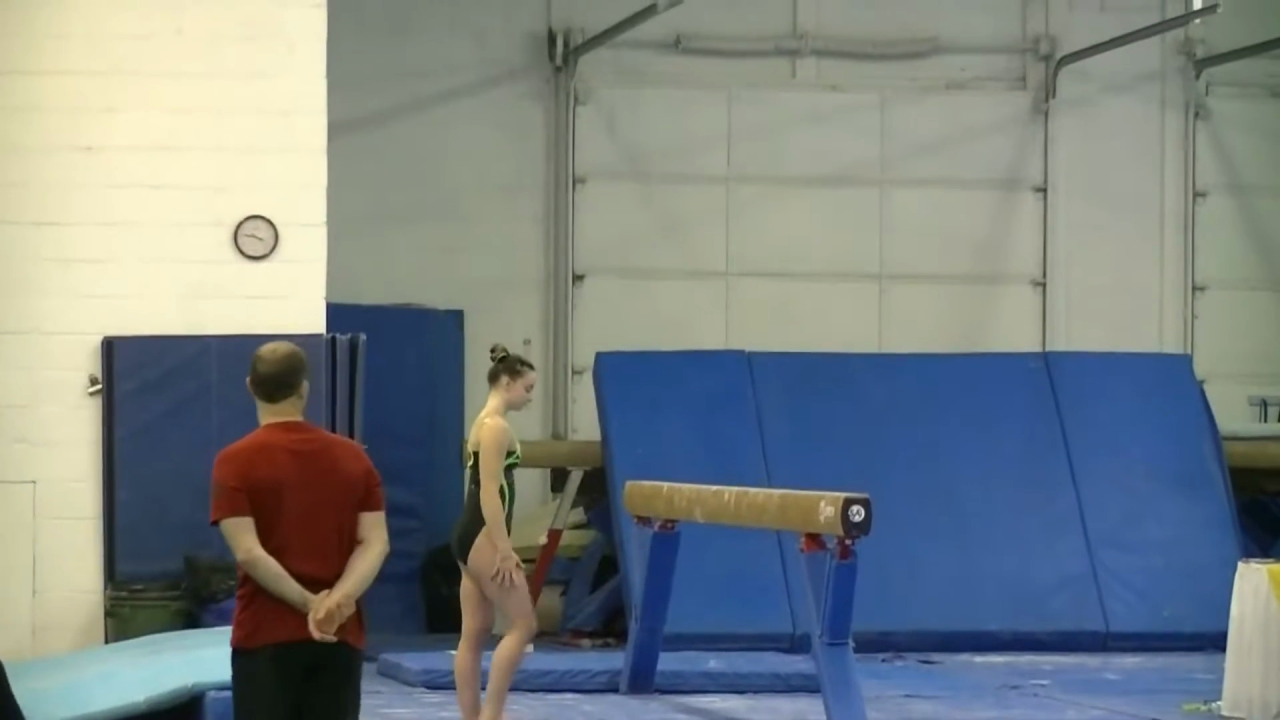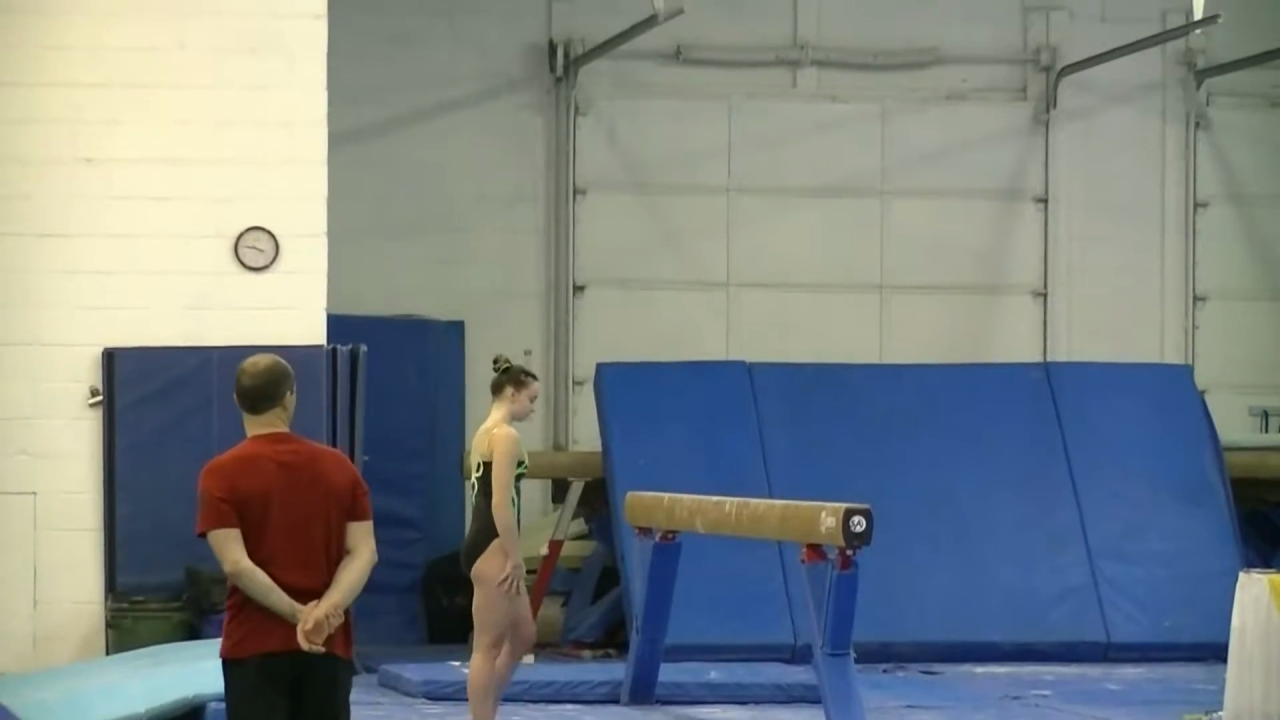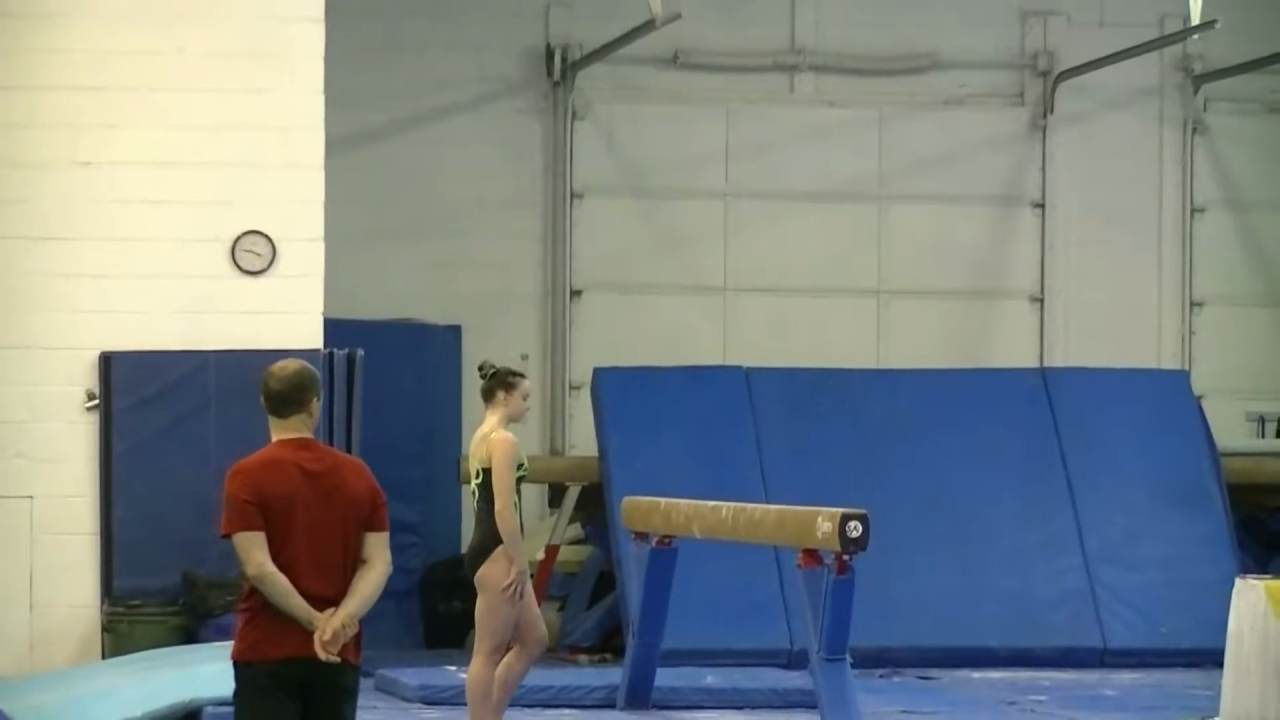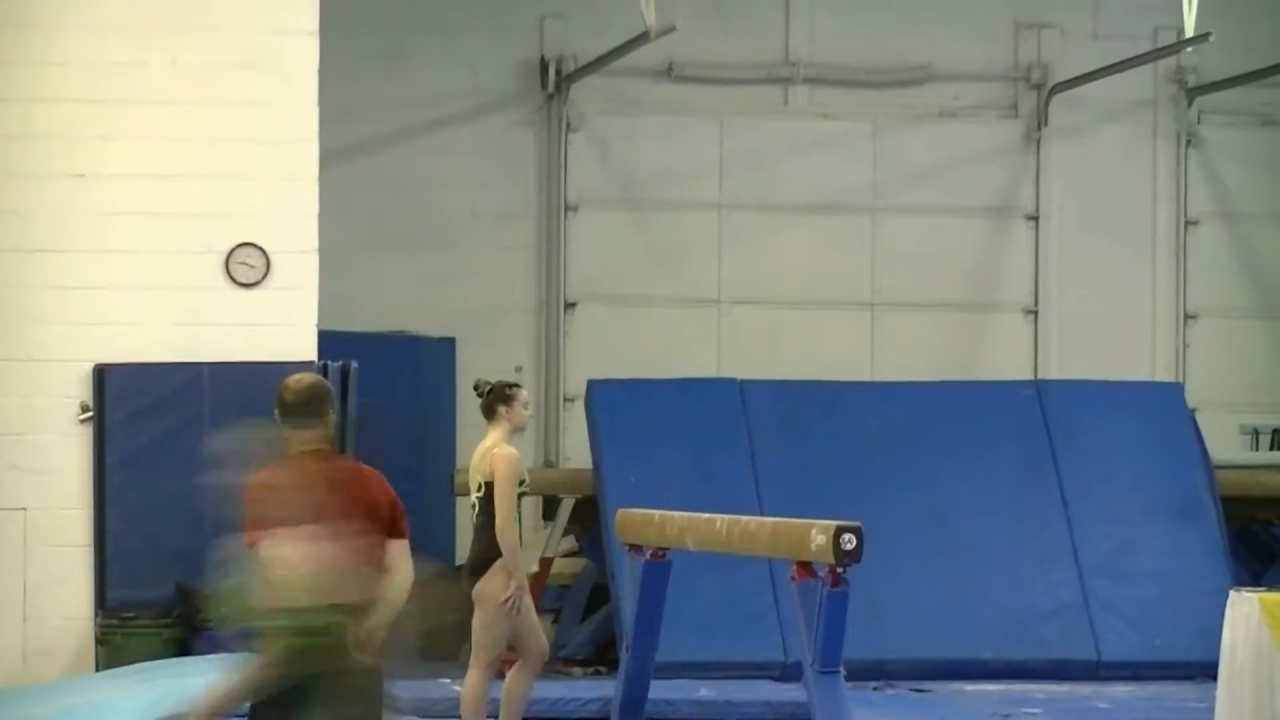
dt=0.4s
person 1, frame 1
left shoulder: (235, 461)
right shoulder: (353, 457)
left elbow: (248, 553)
right elbow: (375, 543)
left wrist: (309, 603)
right wrist: (340, 599)
left hip: (266, 638)
right hip: (340, 636)
person 1, frame 2
left shoulder: (222, 474)
right shoulder: (339, 466)
left elbow: (235, 565)
right elbow: (363, 552)
left wrist: (298, 614)
right wrist: (328, 609)
left hip: (255, 647)
right hip: (329, 646)
person 1, frame 3
left shoulder: (247, 476)
right shoulder: (359, 475)
left elbow: (258, 568)
right elbow: (378, 563)
left wrist: (315, 621)
right wrist: (341, 619)
left hip: (267, 652)
right hip: (339, 654)
person 1, frame 4
left shoulder: (266, 486)
right shoulder: (374, 484)
left elbow: (282, 574)
right elbow: (402, 571)
left wrist: (335, 630)
right wrist: (370, 626)
left hip: (292, 659)
right hip: (359, 665)
person 2, frame 1
left shoulder: (486, 423)
right shoulder: (496, 426)
right elbow: (489, 493)
right wrist: (505, 550)
left hip: (472, 535)
right hip: (483, 536)
left knee: (475, 634)
right knee: (523, 624)
person 2, frame 2
left shoulder: (486, 432)
right shoulder: (506, 435)
right elbow: (501, 502)
right wrist: (515, 558)
left hip: (483, 544)
right hip: (492, 547)
left knee: (523, 636)
right knee: (489, 646)
person 2, frame 3
left shoulder: (481, 437)
right shoulder: (503, 440)
right elbow: (504, 508)
right wrist: (518, 563)
left hip: (489, 550)
right hip: (496, 553)
left knee: (534, 639)
right knee: (489, 650)
person 2, frame 4
left shoulder: (483, 452)
right shoulder: (505, 455)
right elbow: (504, 523)
right wrist: (517, 577)
left hip: (488, 563)
right hip: (495, 567)
left knee: (534, 653)
right knee: (483, 664)
